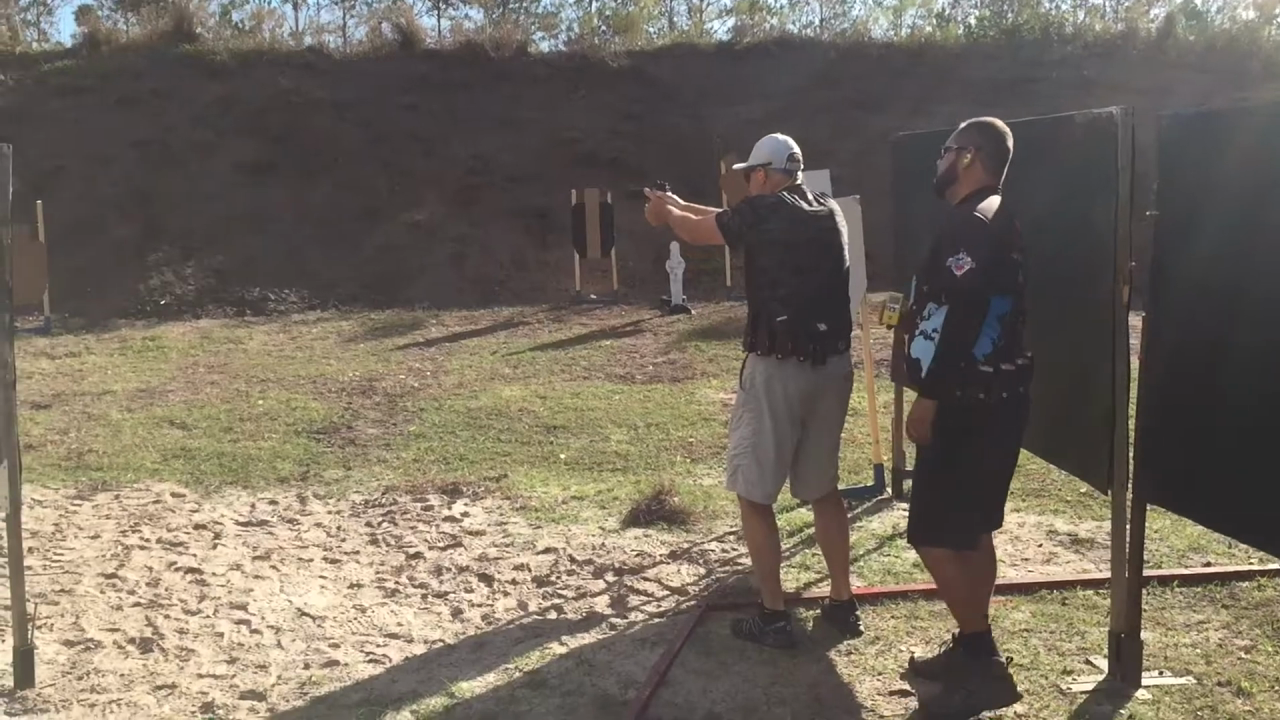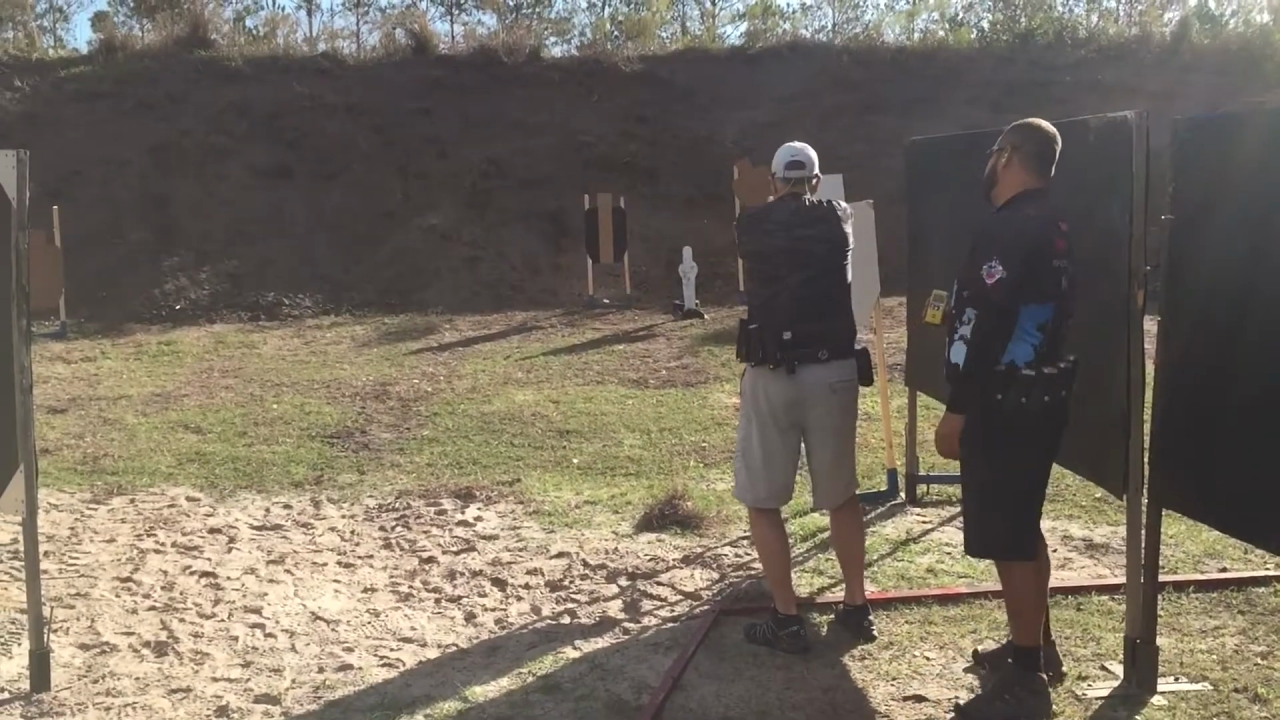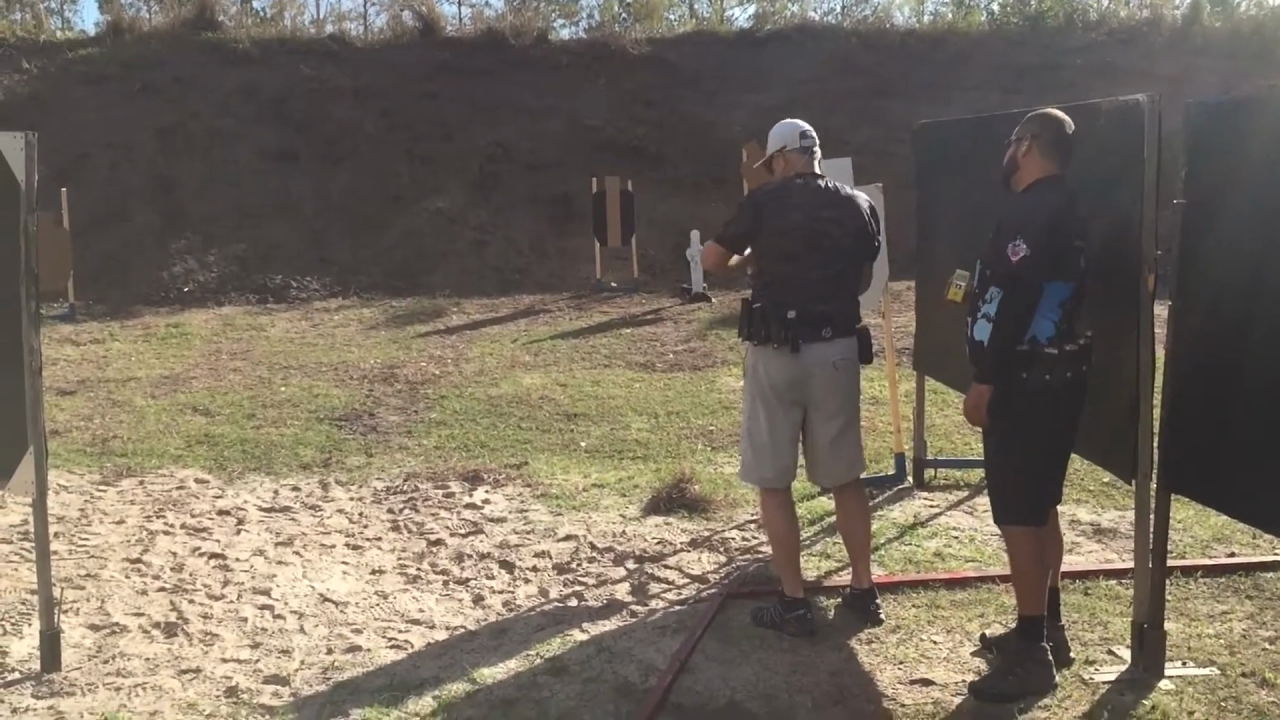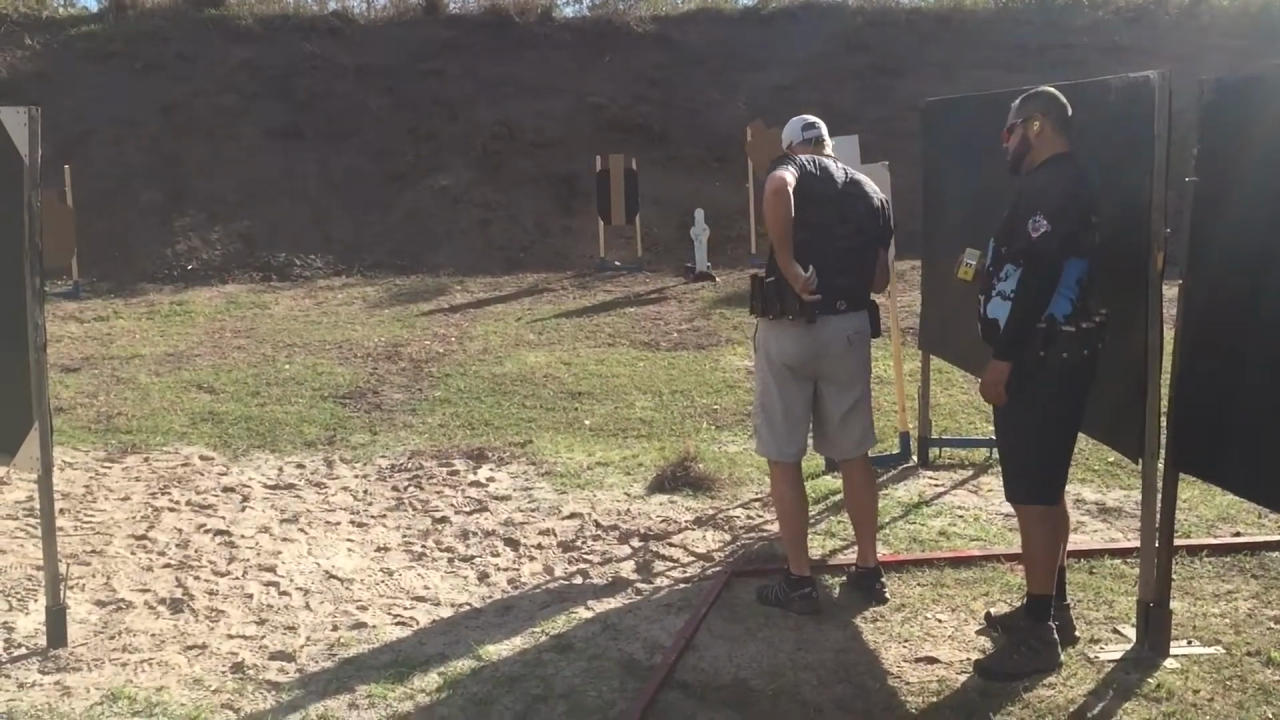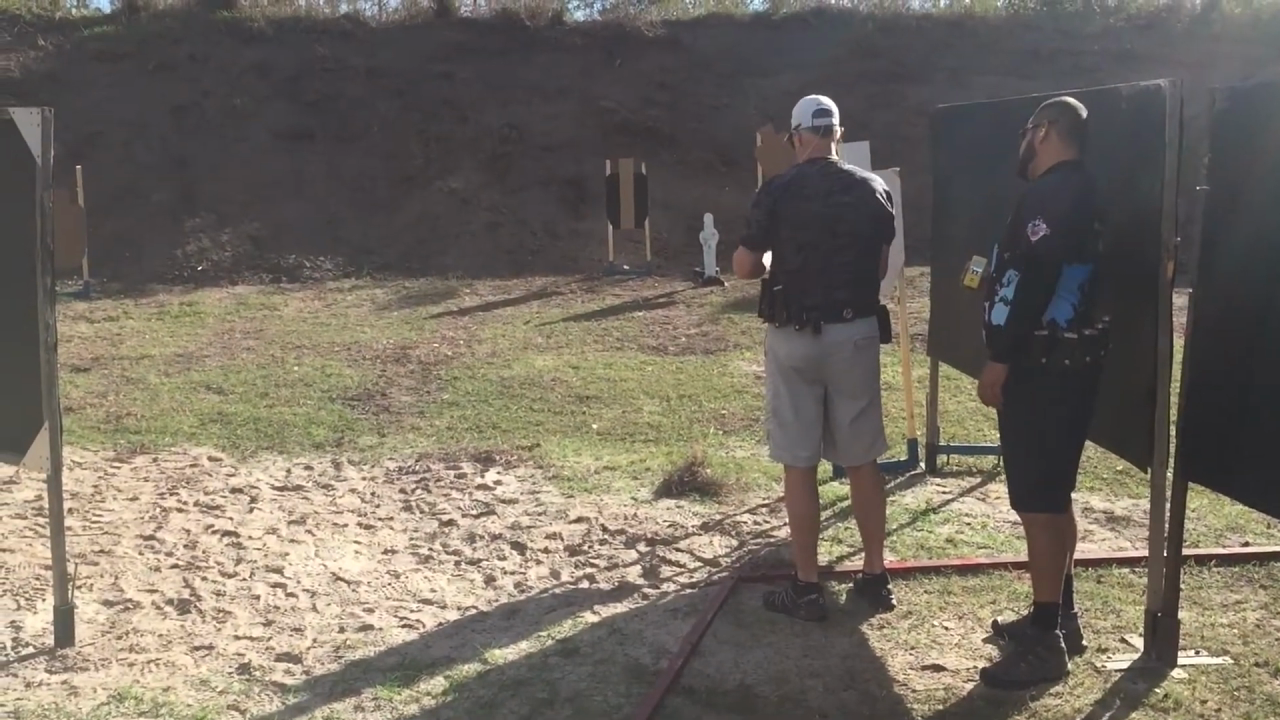
dt=1s
person 1, frame 1
left shoulder: (969, 223)
right shoulder: (996, 221)
left elbow: (964, 316)
left wrist: (927, 396)
right wrist: (914, 316)
left hip: (969, 400)
right hip: (991, 395)
left knee: (935, 533)
right knee: (968, 530)
left ankle: (984, 664)
right ankle: (970, 649)
person 1, frame 2
left shoulder: (1007, 227)
right shoulder: (1048, 224)
left elbow: (992, 326)
left wrist: (958, 410)
right wrist: (960, 311)
left hip: (1007, 403)
right hip: (1039, 395)
left knee: (1006, 539)
right knee: (1022, 529)
right ankle: (1035, 647)
person 1, frame 3
left shoulder: (1030, 209)
right shoulder: (1061, 207)
left elbow: (1017, 302)
left wrist: (984, 381)
right wrist: (982, 289)
left hip: (1025, 380)
right hip: (1053, 375)
left knee: (1018, 514)
right knee: (1038, 508)
left ankle: (1033, 653)
right ankle: (1045, 629)
person 1, frame 4
left shoulder: (1049, 186)
right shoulder: (1061, 184)
left elbow: (1038, 277)
left wrist: (1002, 358)
left hip: (1039, 360)
right hip: (1053, 355)
left knee: (1032, 494)
right knee: (1044, 489)
left ankle: (1039, 633)
right ankle: (1050, 608)
person 1, frame 5
left shoulder: (1052, 191)
right shoulder: (1075, 190)
left elbow: (1037, 280)
left wrist: (999, 359)
left hip: (1043, 365)
right hip: (1063, 359)
left knee: (1037, 501)
right knee: (1051, 496)
left ankle: (1045, 641)
right ankle: (1058, 616)
person 2, frame 1
left shoulder: (762, 211)
right shoulder: (828, 211)
left elbow: (698, 232)
left wrist: (666, 212)
right wrist: (680, 203)
left hip: (778, 367)
right hip: (832, 363)
left knee: (754, 493)
right knee: (823, 488)
left ankle: (773, 615)
right ankle: (843, 602)
person 2, frame 2
left shoulder: (751, 224)
right shoulder: (837, 218)
left hip: (770, 375)
right hip: (832, 370)
left knee: (763, 500)
right knee: (841, 494)
left ankle: (787, 620)
right ankle: (857, 606)
person 2, frame 3
left shoulder: (765, 201)
right shoulder: (858, 205)
left elbow: (713, 259)
left wrist: (748, 261)
left hip: (775, 354)
right hip: (838, 350)
left knee: (773, 483)
right knee: (845, 477)
left ankle: (794, 603)
right ankle: (864, 590)
person 2, frame 4
left shoulder: (797, 170)
right shoulder: (872, 192)
left elbow: (776, 186)
right elbow: (880, 280)
left wrist: (788, 262)
left hip: (787, 330)
right hip: (849, 328)
left knee: (784, 458)
right knee: (854, 453)
left ankle: (799, 581)
right ankle: (869, 570)
person 2, frame 5
left shoulder: (778, 190)
right shoulder: (874, 190)
left elbow: (743, 266)
right elbow: (880, 268)
left hip: (794, 337)
right hip: (856, 332)
left knee: (798, 464)
right knee: (862, 459)
left ankle: (807, 588)
right ankle: (875, 575)
